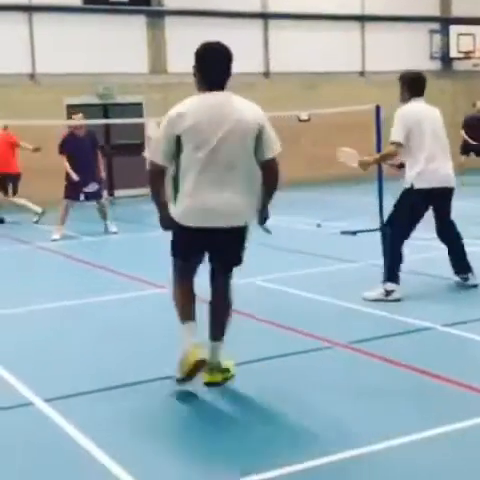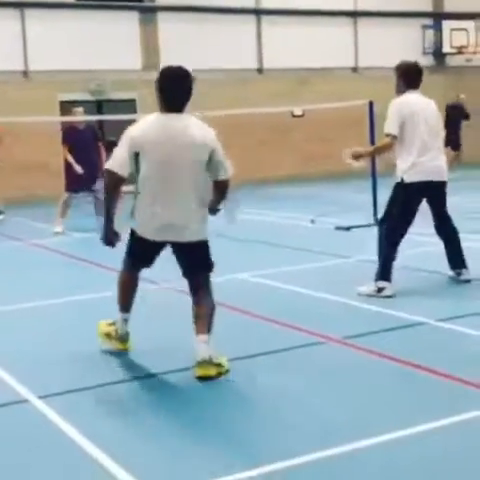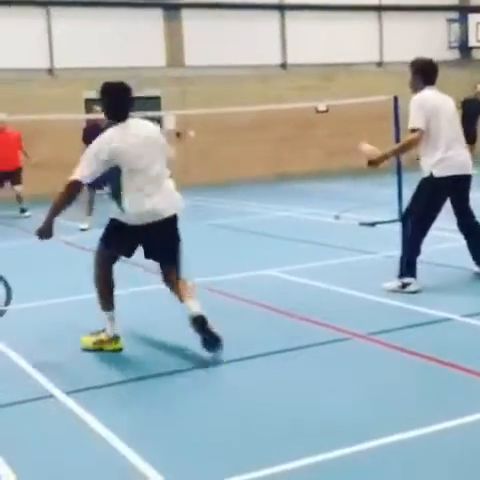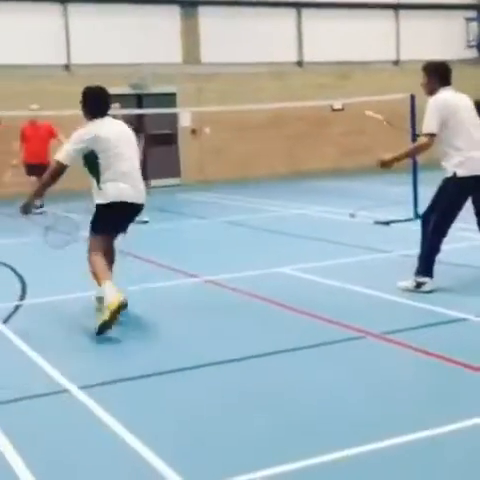
dt=0.3s
person 1, frame 1
left shoulder: (179, 113)
right shoulder: (253, 113)
left elbow: (155, 170)
right elbow: (271, 170)
left wrist: (162, 208)
right wrist: (263, 206)
left hip: (190, 214)
right hip: (235, 215)
left knee: (183, 278)
right knee: (221, 284)
left ankle: (192, 348)
right ankle: (215, 361)
person 1, frame 2
left shoulder: (138, 131)
right shoulder: (206, 134)
left elbow: (112, 180)
right elbow: (222, 185)
left wrist: (108, 224)
right wrist: (213, 205)
left hip: (148, 224)
right hip: (192, 226)
left knee: (129, 271)
right knee: (201, 289)
left ankle: (121, 331)
right ankle: (205, 357)
person 1, frame 3
left shoulder: (103, 144)
right shoulder: (152, 128)
left elbow: (74, 186)
left wrist: (49, 220)
left hip: (134, 215)
right hip: (167, 209)
left knee: (102, 264)
right knee: (172, 273)
left ankle: (110, 334)
right ankle: (196, 315)
person 1, frame 4
left shoulder: (86, 134)
right shoulder: (123, 127)
left elbow: (57, 169)
left wrist: (32, 198)
left hip: (113, 197)
right hip: (137, 196)
left knee: (96, 252)
right knee: (107, 241)
left ankle: (112, 299)
right ankle: (107, 294)
person 2, frame 1
left shoulder: (405, 111)
right shoulder: (434, 112)
left elbow: (394, 150)
left wrist: (372, 161)
left hip: (421, 182)
right hip: (445, 179)
left knee: (393, 230)
right knee: (446, 227)
left ankle: (390, 285)
right ankle: (466, 274)
person 2, frame 2
left shoulder: (399, 103)
right shoulder: (431, 104)
left elbow: (389, 142)
left wrist: (365, 153)
left hip: (413, 176)
right hip: (438, 173)
left knee: (389, 226)
right knee: (443, 221)
left ankle: (383, 283)
right ankle: (460, 269)
person 2, frame 3
left shoulder: (420, 99)
right shoulder: (446, 99)
left elbow: (416, 137)
left wrist: (383, 156)
left hip: (440, 171)
left knee: (413, 220)
left ankle: (407, 278)
person 2, frame 4
left shoulder: (437, 101)
left elbow: (427, 142)
left wrist: (394, 159)
right wrist: (443, 142)
left knee: (432, 220)
left ankle: (424, 277)
